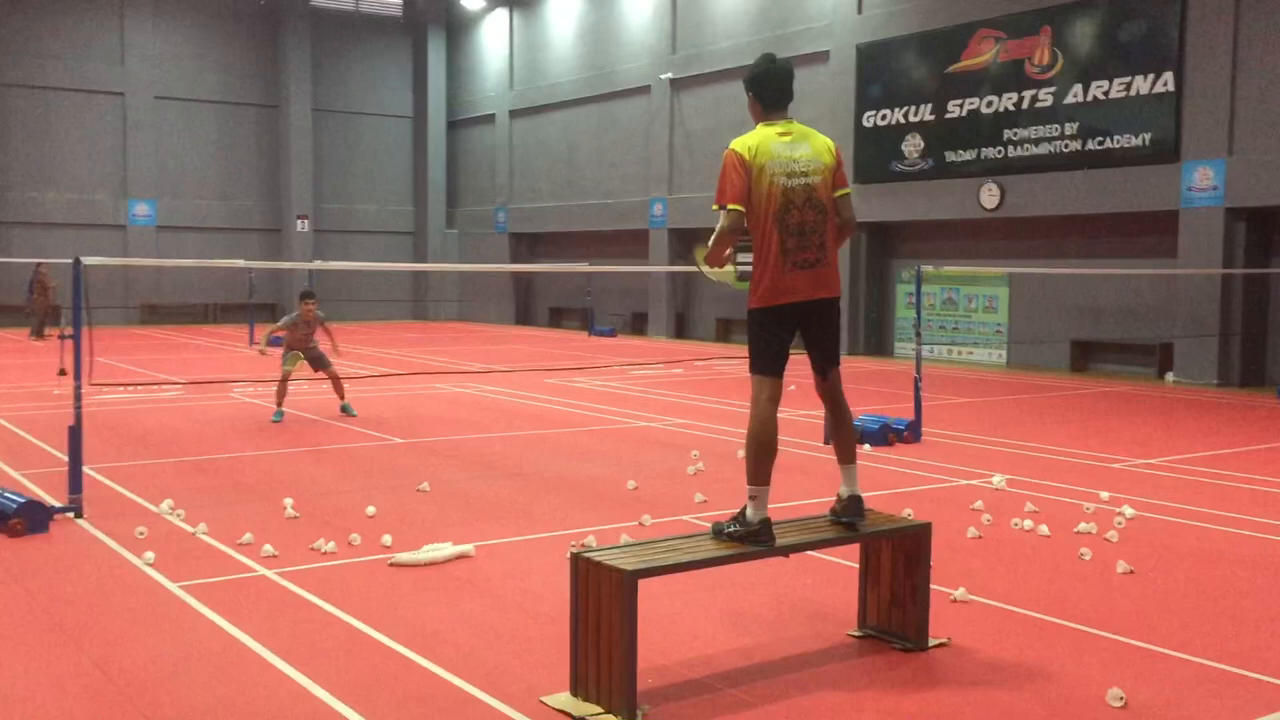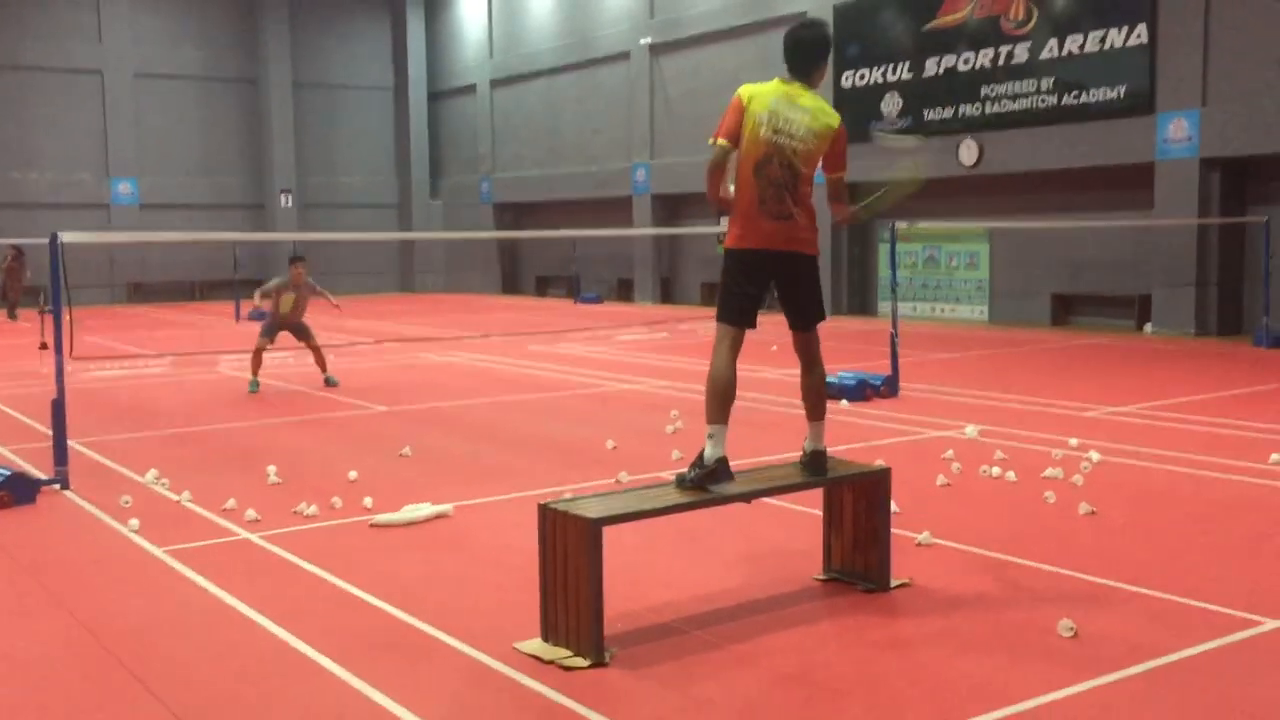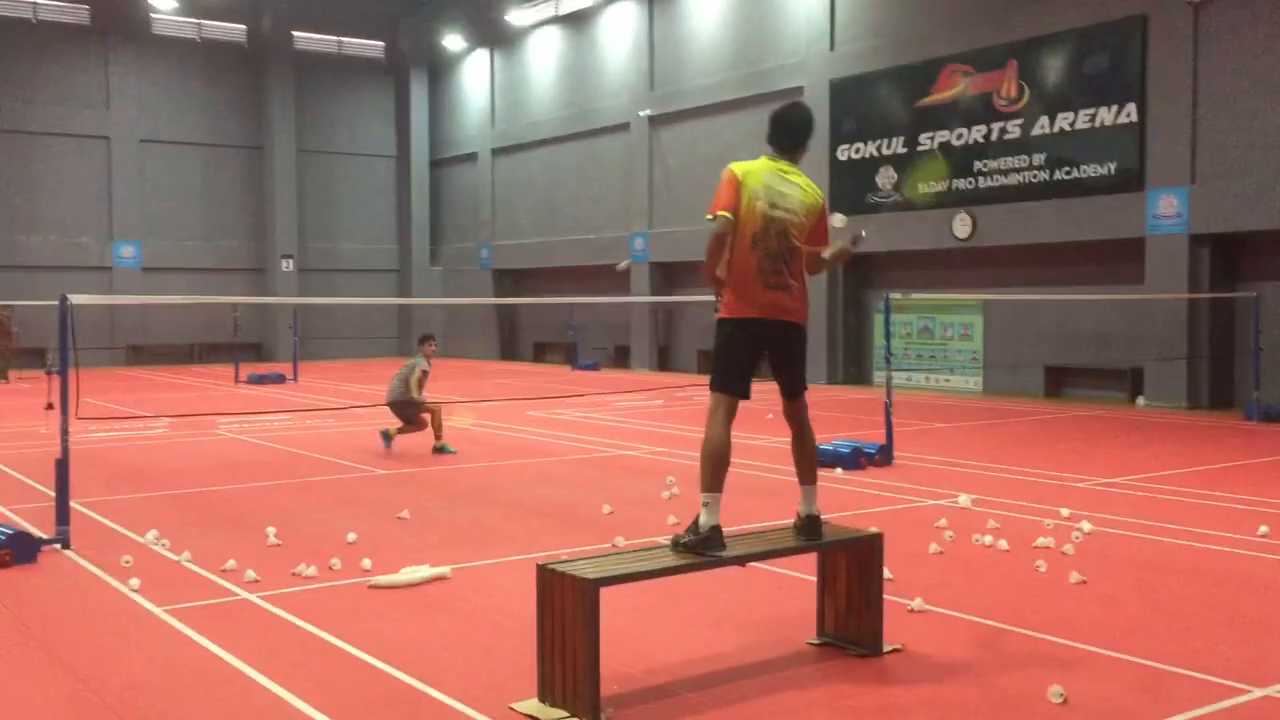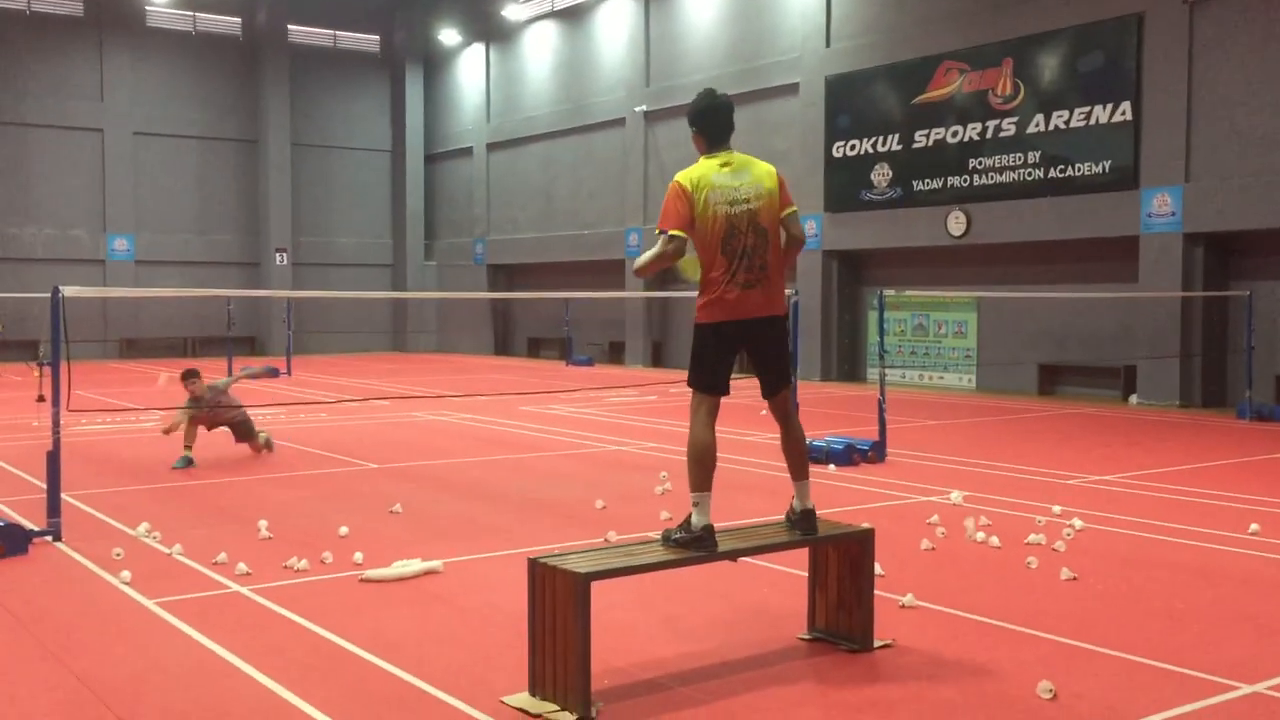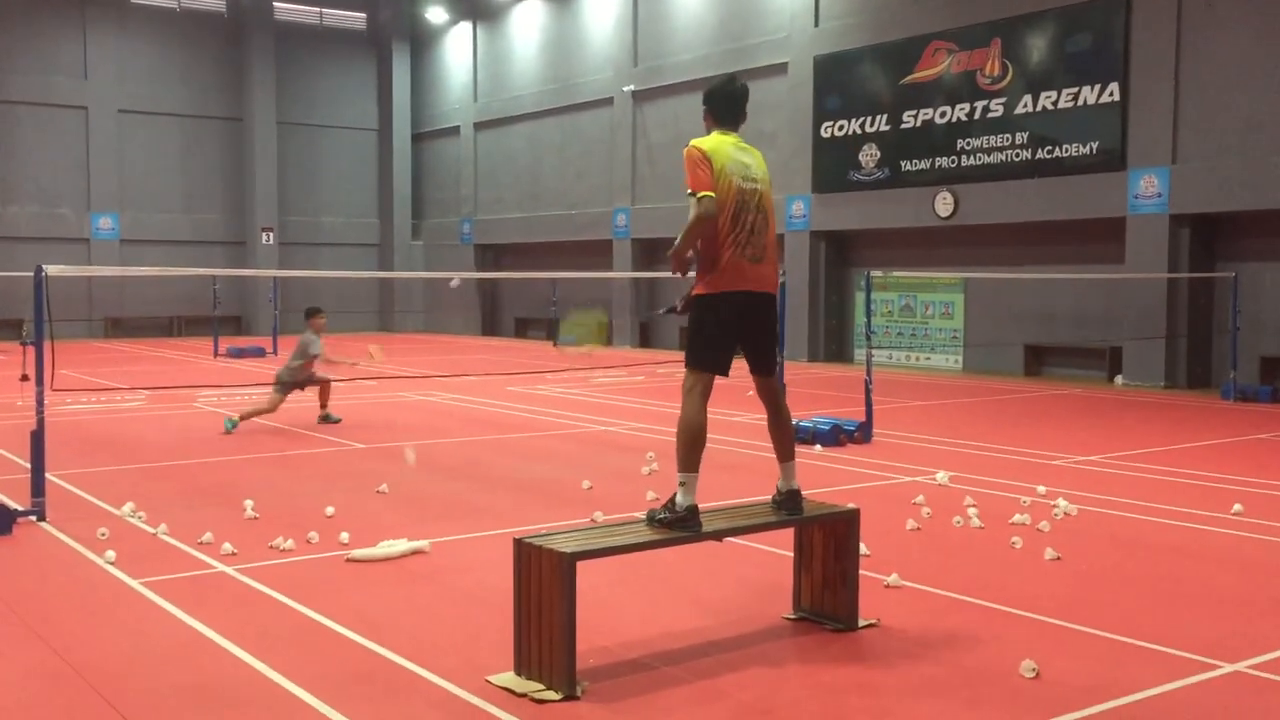
dt=1s
person 1, frame 1
left shoulder: (743, 150)
right shoulder: (825, 146)
left elbow: (732, 224)
right elbow: (847, 219)
left wrist: (713, 256)
left hip: (773, 292)
right hip: (824, 290)
left knee: (765, 396)
right knee: (831, 389)
left ankle: (755, 515)
right ankle: (850, 496)
person 1, frame 2
left shoulder: (748, 97)
right shoulder: (829, 119)
left elbow: (718, 159)
right elbow: (837, 194)
left wrist: (718, 196)
right wrist: (843, 212)
left hip: (747, 242)
right hip: (798, 247)
left knee: (727, 343)
right knee: (808, 347)
left ankle: (714, 453)
right ankle: (815, 449)
person 1, frame 3
left shoulder: (737, 173)
right shoulder: (813, 193)
left elbow: (721, 232)
right elbow: (814, 266)
left wrist: (714, 276)
right wrist: (841, 251)
left hip: (743, 310)
right hip: (790, 316)
left knee: (720, 411)
right knee: (797, 413)
left ankle: (708, 522)
right ankle: (809, 515)
person 1, frame 4
left shoulder: (687, 181)
right shoulder: (767, 173)
left elbow: (671, 249)
right elbow: (796, 238)
left wrist: (643, 265)
left hip: (717, 313)
right hip: (769, 311)
left knee: (703, 412)
right knee: (784, 409)
left ankle: (699, 523)
right ankle: (803, 508)
person 1, frame 5
left shoulder: (701, 148)
right shoulder: (757, 160)
left elbow: (706, 209)
left wrist: (680, 250)
left hip: (721, 287)
right hip: (763, 288)
left knee: (697, 388)
right knee: (771, 390)
left ankle: (685, 502)
right ankle: (789, 489)
